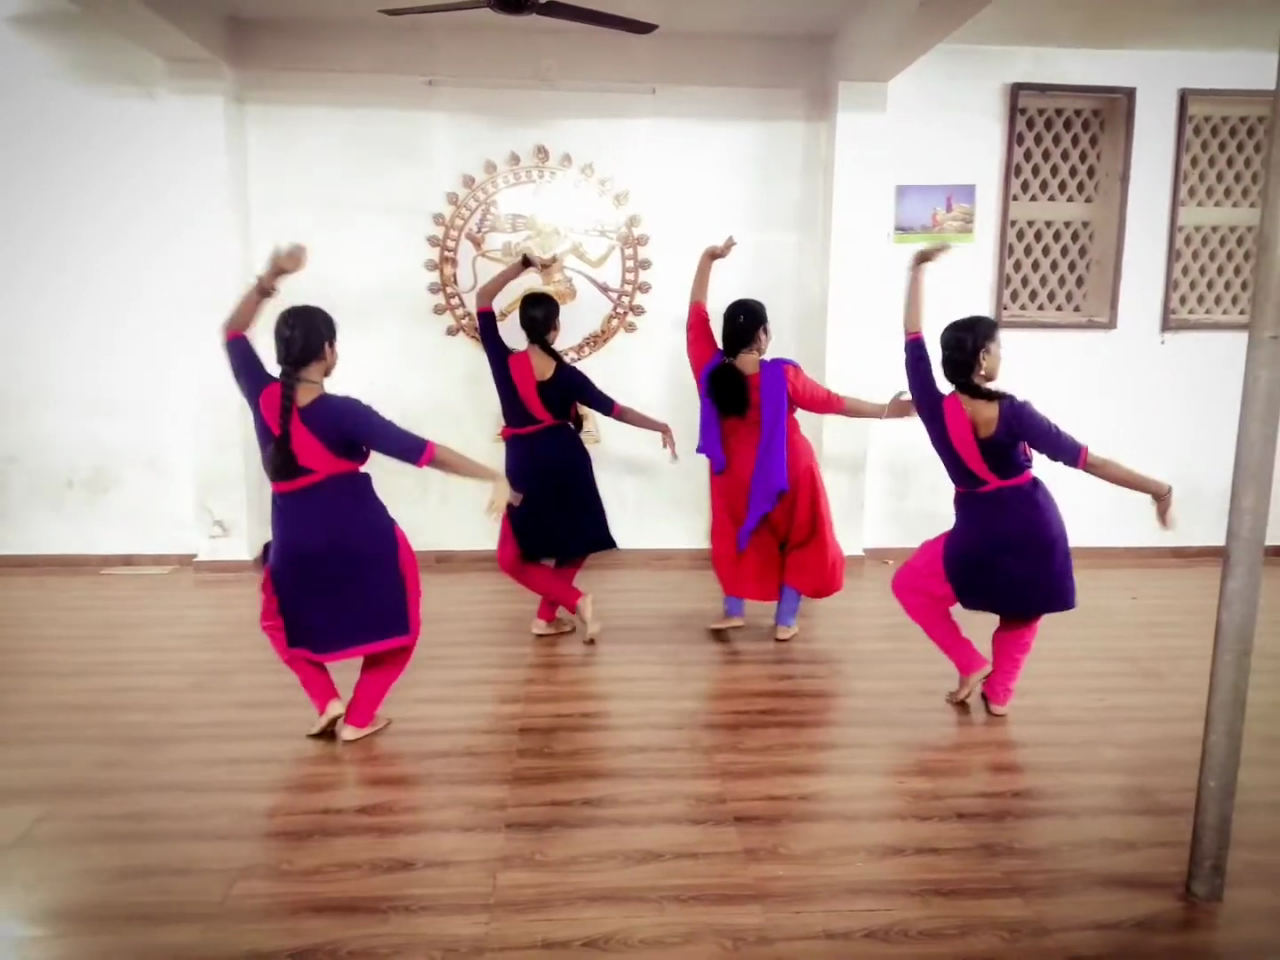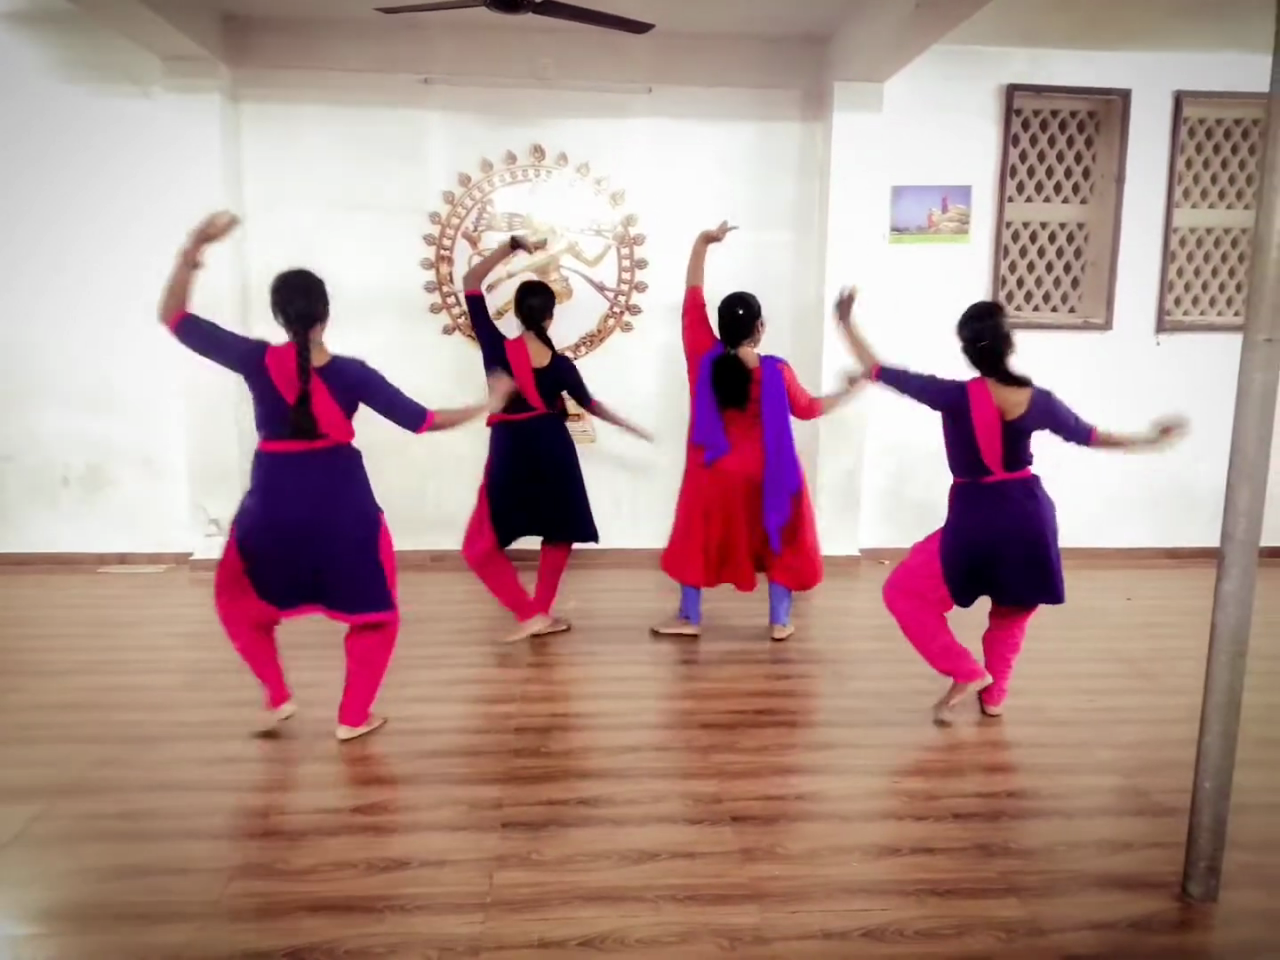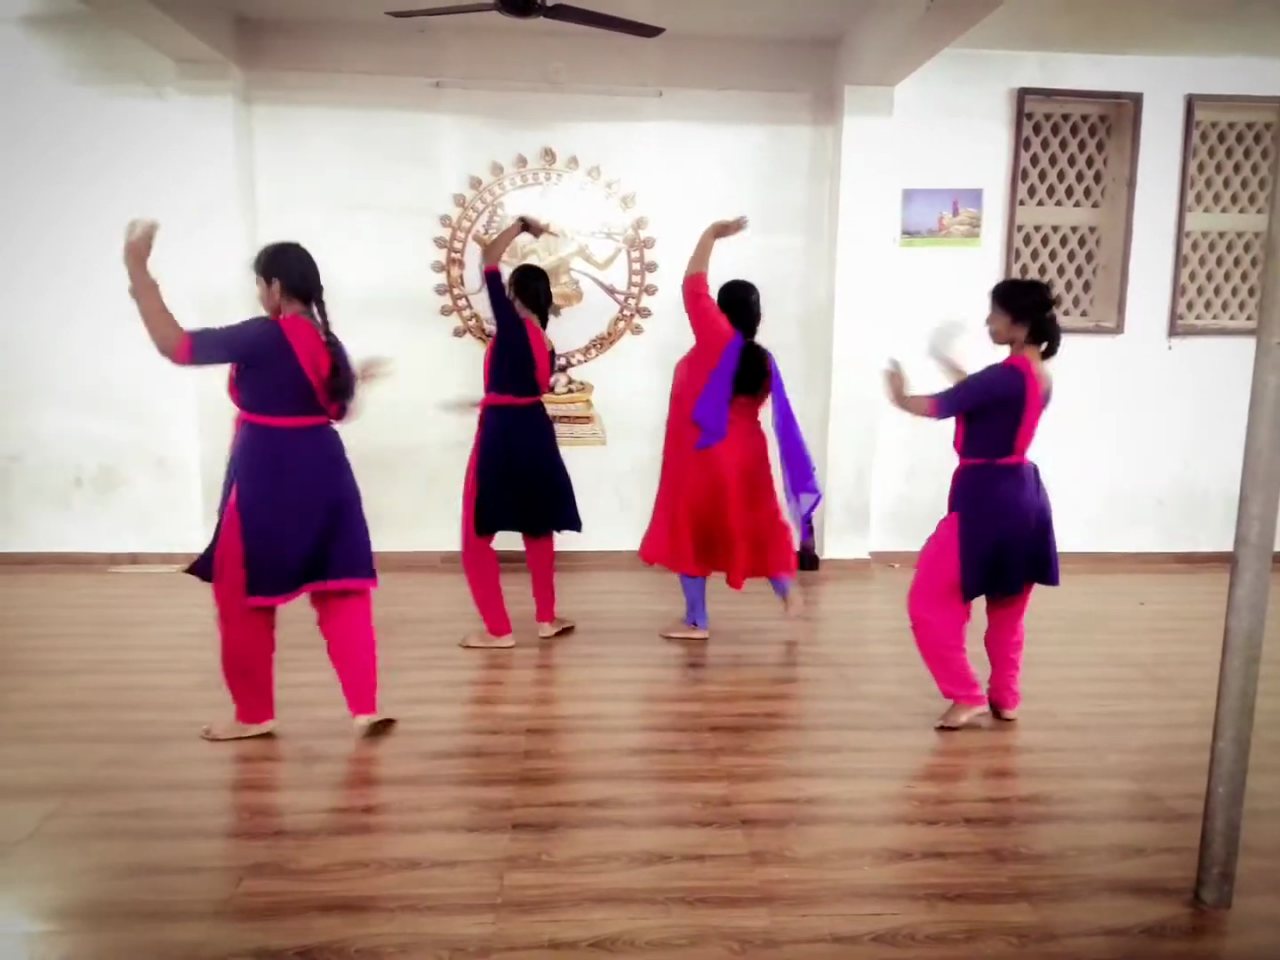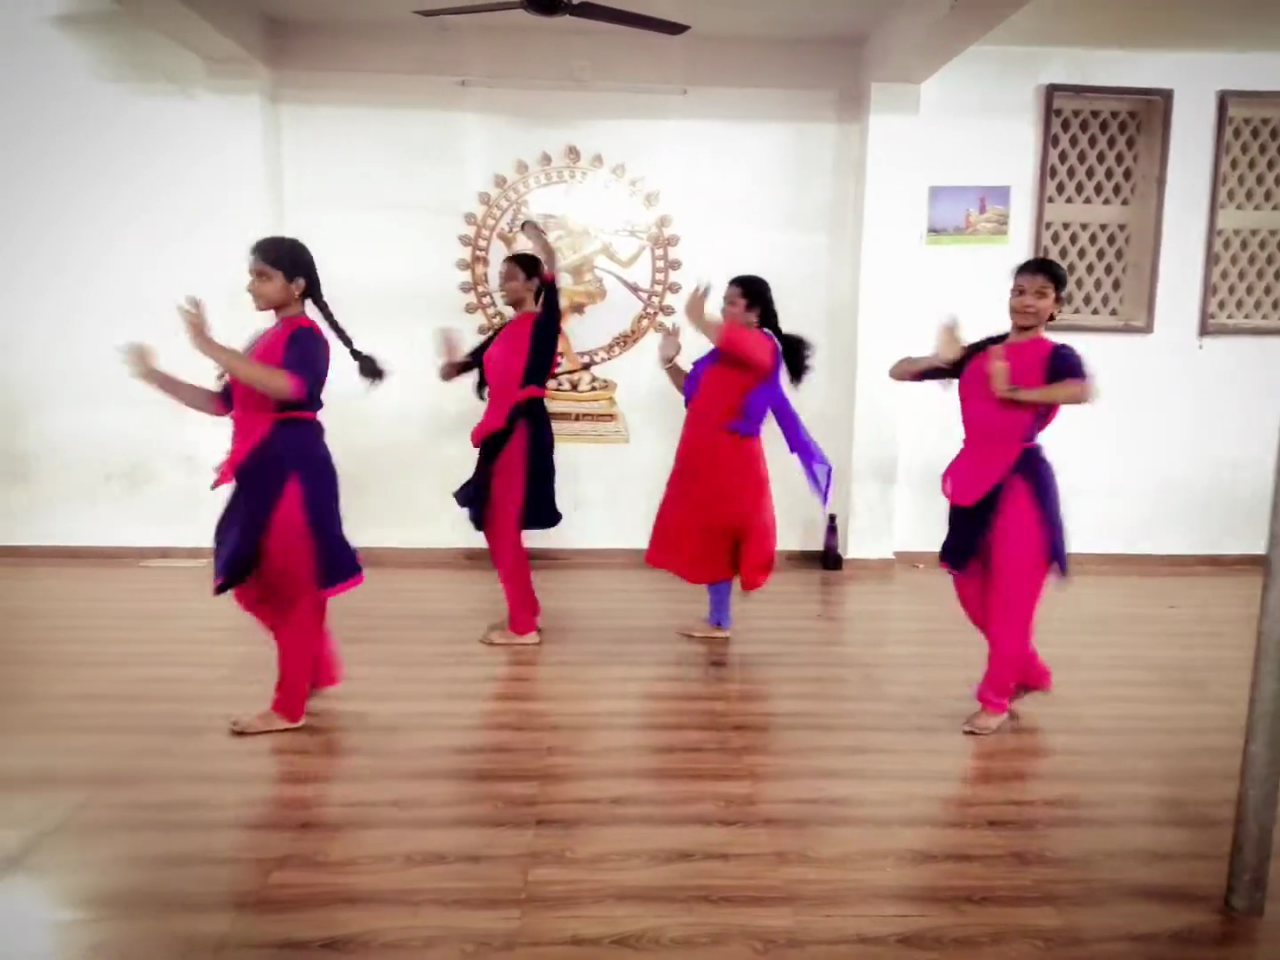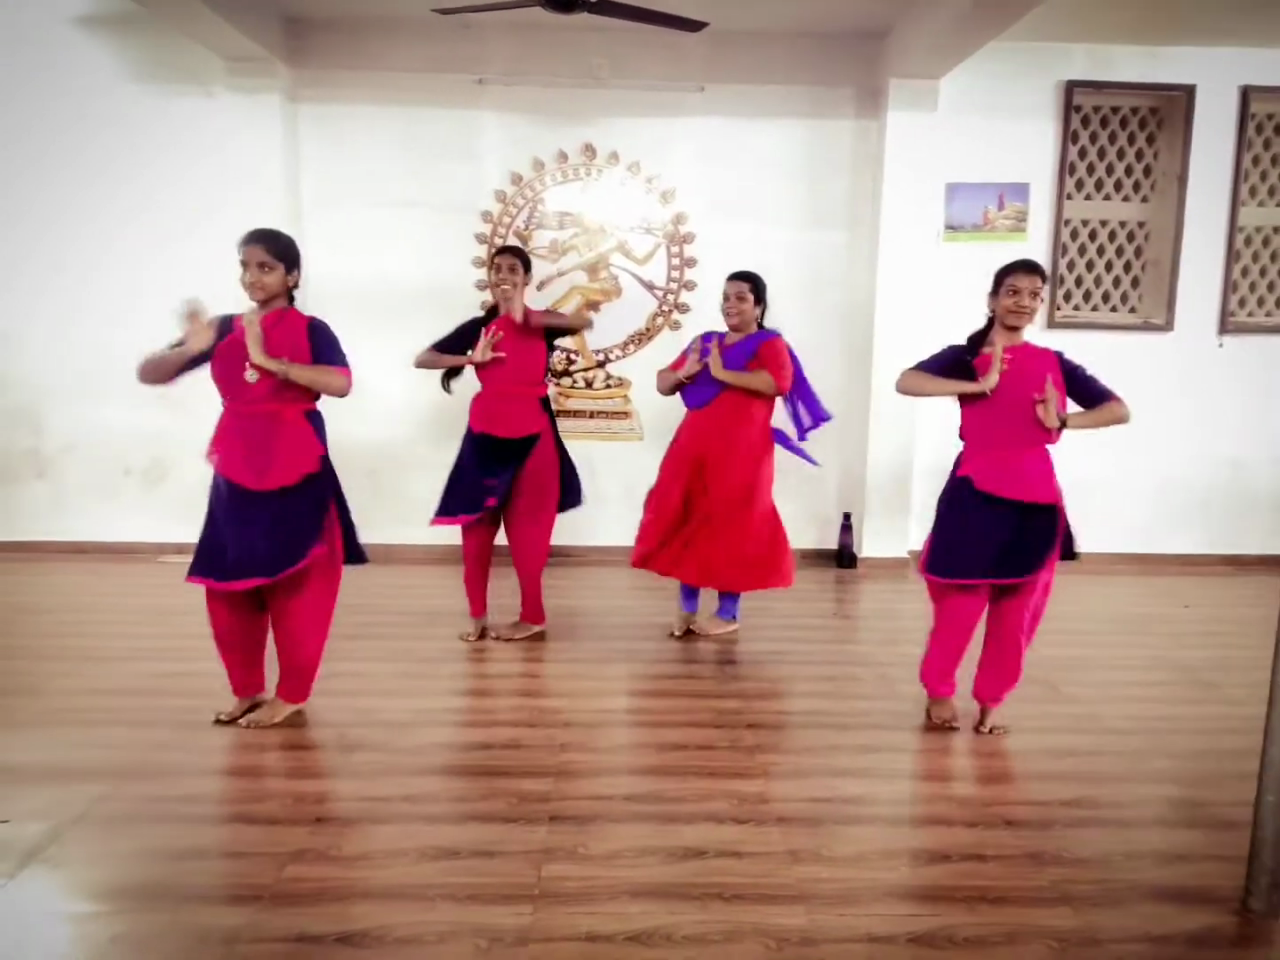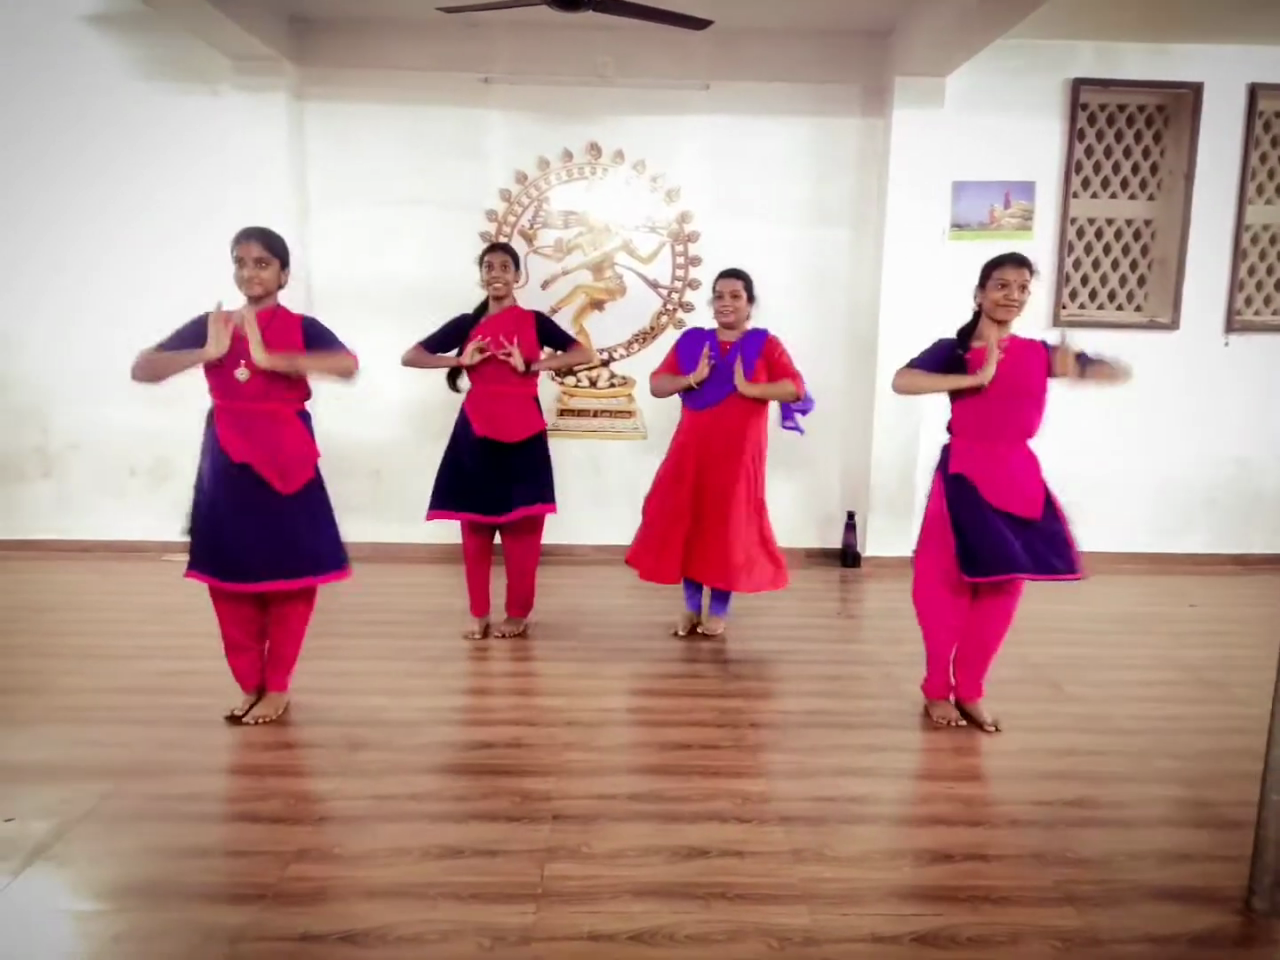
dt=0.2s
person 1, frame 1
left shoulder: (263, 399)
right shoulder: (342, 413)
left elbow: (234, 333)
right elbow: (423, 451)
left wrist: (270, 280)
right wrist: (495, 478)
left hip: (295, 539)
right hip: (359, 531)
left knee: (285, 624)
right knee: (395, 627)
left ankle: (326, 700)
right ankle: (358, 718)
person 1, frame 2
left shoulder: (259, 361)
right shoulder: (350, 374)
left elbow: (174, 317)
right elbow: (422, 421)
left wrist: (195, 248)
right wrist: (484, 406)
left hip: (274, 503)
right hip: (342, 500)
left knee: (236, 597)
right knee: (374, 611)
left ankle: (277, 696)
right ankle: (354, 716)
person 1, frame 3
left shoulder: (263, 334)
right shoulder: (328, 344)
left elbow: (177, 347)
left wrist: (137, 268)
right wrist: (353, 381)
left hip: (267, 480)
right hip: (324, 478)
left knee: (246, 602)
right knee: (342, 595)
left ankle: (255, 714)
right ankle: (365, 707)
person 1, frame 4
left shoulder: (302, 336)
right shoulder: (271, 338)
left elbow: (286, 387)
right elbow: (219, 403)
left wrist: (209, 346)
right wrist: (155, 376)
left hip: (292, 474)
right hip: (269, 475)
left knee: (292, 591)
right knee: (258, 587)
left ankle: (288, 708)
right ankle: (320, 672)
person 1, frame 5
left shoulder: (310, 329)
right shoulder: (225, 329)
left elbow: (340, 383)
right elbow: (149, 375)
left wrist: (269, 361)
right wrist: (190, 348)
left hip: (299, 473)
right hip: (238, 474)
left knee: (300, 585)
right knee: (228, 586)
left ankle: (291, 694)
right ankle: (247, 690)
person 1, frame 6
left shoulder: (302, 329)
right shoulder: (211, 326)
left elbow: (347, 365)
right elbow: (142, 370)
left wrist: (271, 359)
right wrist: (205, 354)
left hip: (289, 469)
right hip: (227, 471)
left knee: (289, 584)
right knee: (232, 584)
left ankle: (277, 687)
right ankle: (250, 686)
person 2, frame 1
left shoulder: (934, 409)
right shoulder: (1012, 414)
left elbow: (912, 338)
right elbow: (1082, 458)
left wrist: (917, 270)
right wrist: (1155, 488)
left hip: (979, 530)
right hip: (1033, 524)
left knee: (910, 584)
right knee: (1022, 612)
left ankle: (970, 664)
right ankle: (998, 693)
person 2, frame 2
left shoulder: (955, 395)
right shoulder: (1036, 401)
left elbow: (878, 371)
right elbow: (1088, 436)
left wrist: (846, 324)
right wrist: (1147, 439)
left hip: (972, 523)
right hip: (1027, 515)
left knee: (903, 592)
right knee: (1012, 612)
left ankle: (966, 673)
right ankle: (993, 693)
person 2, frame 3
left shoulder: (1005, 376)
right shoulder: (1037, 373)
left elbow: (933, 407)
left wrist: (899, 390)
right wrist: (953, 367)
left hip: (985, 500)
right hip: (1024, 498)
left knee: (930, 602)
right knee: (1007, 607)
left ankle: (967, 695)
right ankle: (1006, 697)
person 2, frame 4
left shoulder: (1057, 355)
right shoulder: (980, 351)
left elbow: (1083, 391)
right elbow: (899, 372)
left wrist: (1016, 394)
right wrist: (937, 359)
left hip: (1020, 484)
right hip: (978, 480)
left knee: (1010, 599)
right knee: (974, 592)
left ankle: (996, 700)
right ankle: (1027, 673)
person 2, frame 5
left shoulder: (1054, 364)
right shoulder: (964, 356)
left elbow: (1118, 409)
right elbow: (905, 383)
left wrist: (1064, 421)
right wrist: (976, 387)
left hip: (1035, 492)
right hip: (976, 486)
left knee: (1020, 606)
right knee: (960, 601)
left ankle: (990, 698)
right ankle: (938, 692)
person 2, frame 6
left shoulder: (1040, 354)
right shoulder: (953, 350)
left elbow: (1117, 373)
right elbow: (901, 382)
left wrist: (1076, 368)
right wrist: (974, 379)
left hip: (1019, 481)
right hip: (963, 479)
left knee: (999, 599)
right knee: (946, 595)
left ankle: (970, 692)
right ankle: (937, 692)
person 3, frame 1
left shoulder: (503, 363)
right shoulder: (567, 375)
left elbow: (482, 300)
right elbow: (613, 409)
left wrist: (523, 264)
right wrist: (660, 426)
left hip: (525, 464)
right hip: (566, 460)
left knee: (515, 558)
right knee: (575, 541)
left ankle: (575, 602)
right ankle: (546, 617)
person 3, frame 2
left shoulder: (497, 349)
right shoulder: (559, 363)
left elbow: (470, 284)
right elbow: (588, 404)
left wrist: (513, 246)
right wrist: (627, 424)
left hip: (509, 451)
right hip: (553, 448)
left knee: (480, 546)
right knee: (559, 534)
left ankle: (528, 614)
right ankle: (541, 612)
person 3, frame 3
left shoulder: (511, 327)
right shoulder: (546, 343)
left elbow: (488, 260)
left wrist: (521, 227)
right wrist: (481, 401)
left hip: (500, 434)
right hip: (535, 433)
left knee: (477, 538)
right knee: (537, 529)
left ankle: (498, 629)
right ankle: (547, 618)
person 3, frame 4
left shoulder: (544, 322)
right shoulder: (502, 334)
left elbow: (550, 268)
right elbow: (450, 374)
left wrist: (535, 234)
right wrist: (452, 359)
left hip: (522, 430)
right hip: (503, 432)
left knee: (504, 530)
right knee: (498, 526)
left ankle: (523, 626)
right ankle: (522, 614)
person 3, frame 5
left shoulder: (541, 324)
right shoulder: (479, 327)
left elbow: (583, 322)
right elbow: (422, 359)
left wrist: (529, 318)
right wrist: (471, 358)
left hip: (532, 432)
right hip: (488, 432)
left knee: (528, 528)
right knee: (476, 527)
left ankle: (533, 617)
right ankle: (478, 616)
person 3, frame 6
left shoulder: (536, 322)
right shoulder: (466, 324)
left elbow: (584, 354)
right elbow: (409, 357)
left wrist: (532, 366)
right wrist: (459, 361)
left hip: (524, 432)
right hip: (477, 431)
left knee: (521, 527)
right knee: (475, 525)
left ankle: (518, 612)
right ankle: (479, 614)
person 4, frame 1
left shoulder: (709, 369)
right shoulder: (783, 376)
left elbow: (696, 316)
right elbow: (832, 403)
left wrist: (708, 259)
right wrist: (885, 410)
left hip: (734, 477)
right hip: (788, 474)
left knee: (738, 539)
right knee: (799, 541)
left ankle: (732, 611)
right ankle: (785, 621)
person 4, frame 2
left shoulder: (703, 358)
right shoulder: (776, 372)
left elbow: (693, 300)
right elbow: (808, 408)
left wrist: (703, 243)
right wrist: (845, 392)
left hip: (713, 471)
right hip: (768, 472)
left knee: (699, 538)
right knee: (779, 538)
left ankle: (688, 617)
right ankle: (780, 620)
person 4, frame 3
left shoulder: (718, 342)
right shoulder: (764, 363)
left elbow: (693, 284)
left wrist: (714, 232)
left hip: (698, 458)
right hip: (745, 457)
left knee: (687, 533)
right knee: (754, 527)
left ankle: (696, 622)
right ankle: (785, 587)
person 4, frame 4
left shoulder: (759, 343)
right shoulder: (731, 353)
left elbow: (721, 333)
right elbow: (694, 389)
left wrist: (695, 312)
right wrist: (669, 361)
left hip: (727, 461)
right hip: (723, 459)
left knee: (715, 534)
right knee: (713, 534)
left ankle: (718, 621)
person 4, frame 5
left shoulder: (770, 345)
right shoulder: (706, 343)
left elbow: (781, 382)
right elbow: (664, 386)
left wrist: (724, 374)
right wrist: (683, 371)
left hip: (741, 457)
right hip: (694, 452)
left knee: (731, 531)
right knee: (682, 526)
left ankle: (728, 615)
right ankle: (688, 610)
person 4, frame 6
left shoulder: (765, 345)
right shoulder: (692, 340)
left elbow: (795, 387)
right elbow: (656, 385)
left wrist: (751, 389)
right wrist: (691, 379)
left hip: (739, 456)
right hip: (691, 451)
left knee: (728, 527)
right knee: (684, 524)
left ankle: (718, 610)
right ankle: (692, 607)
